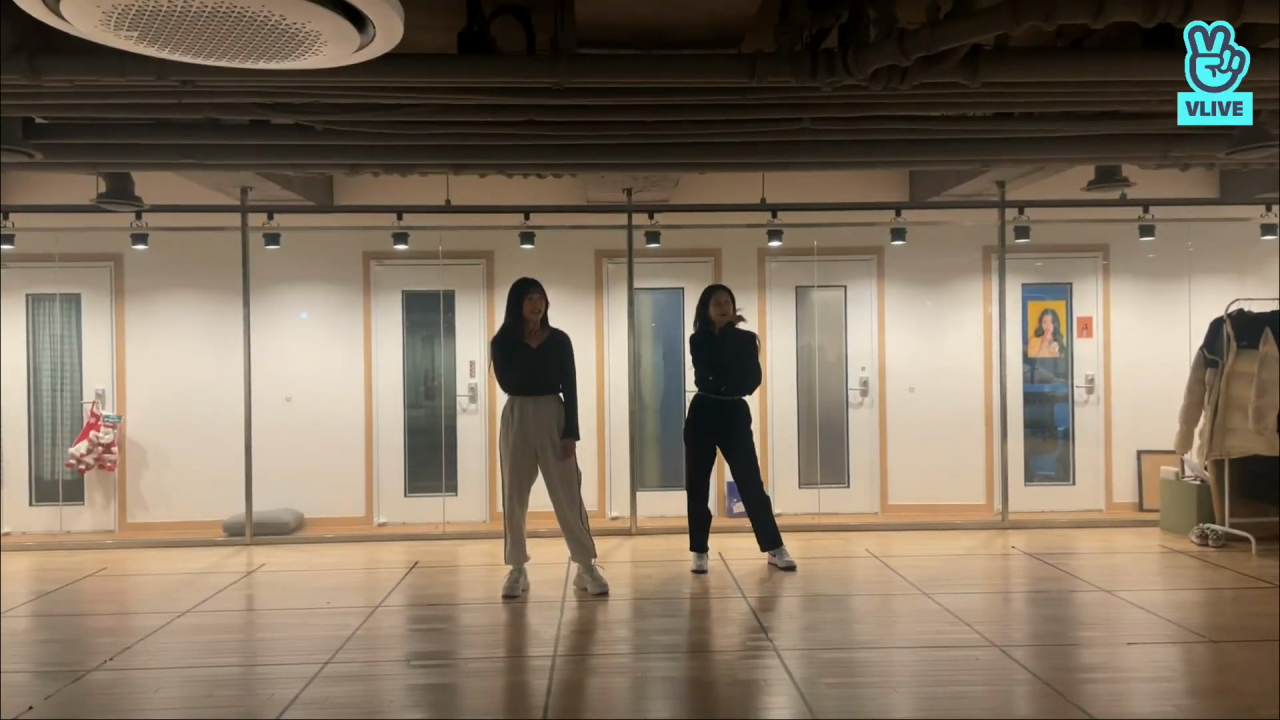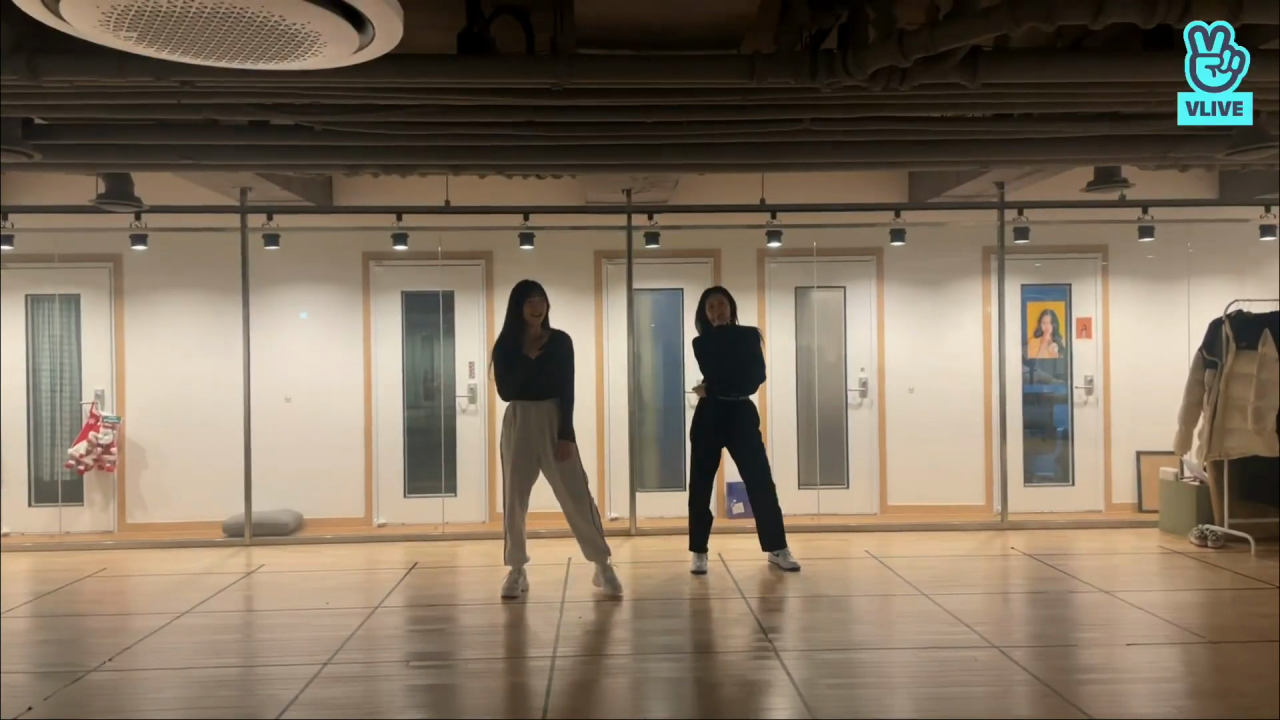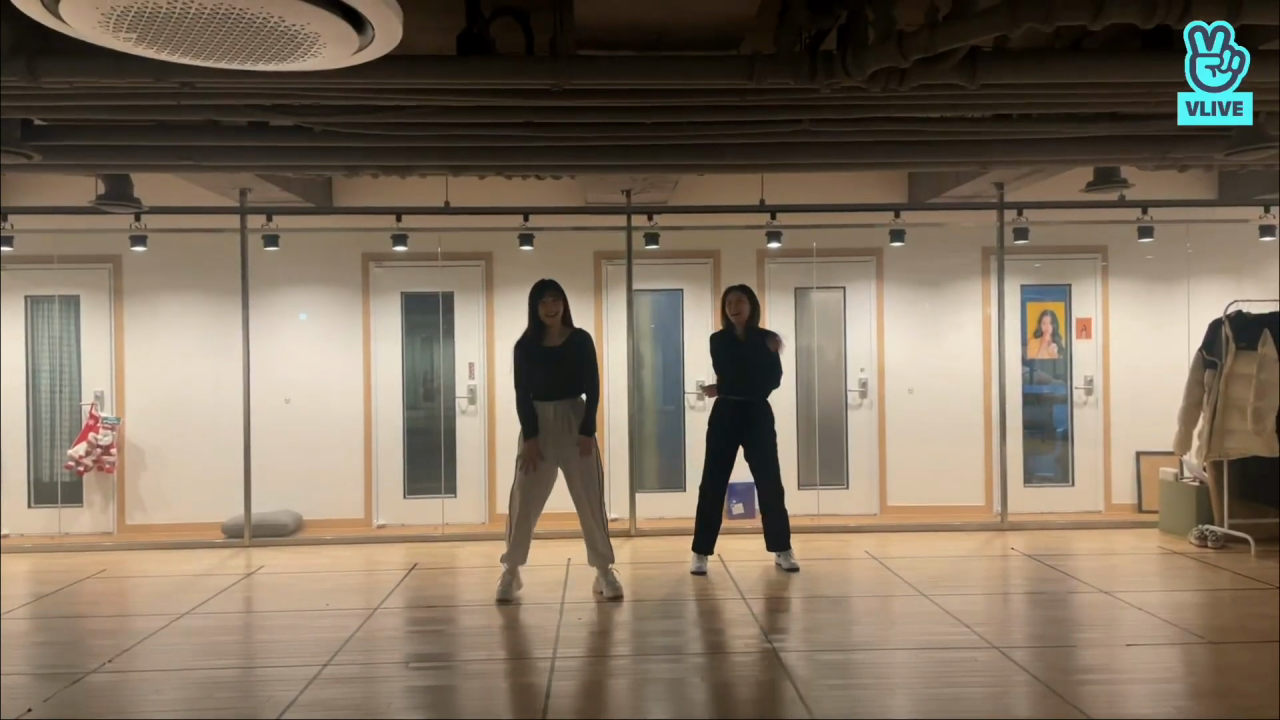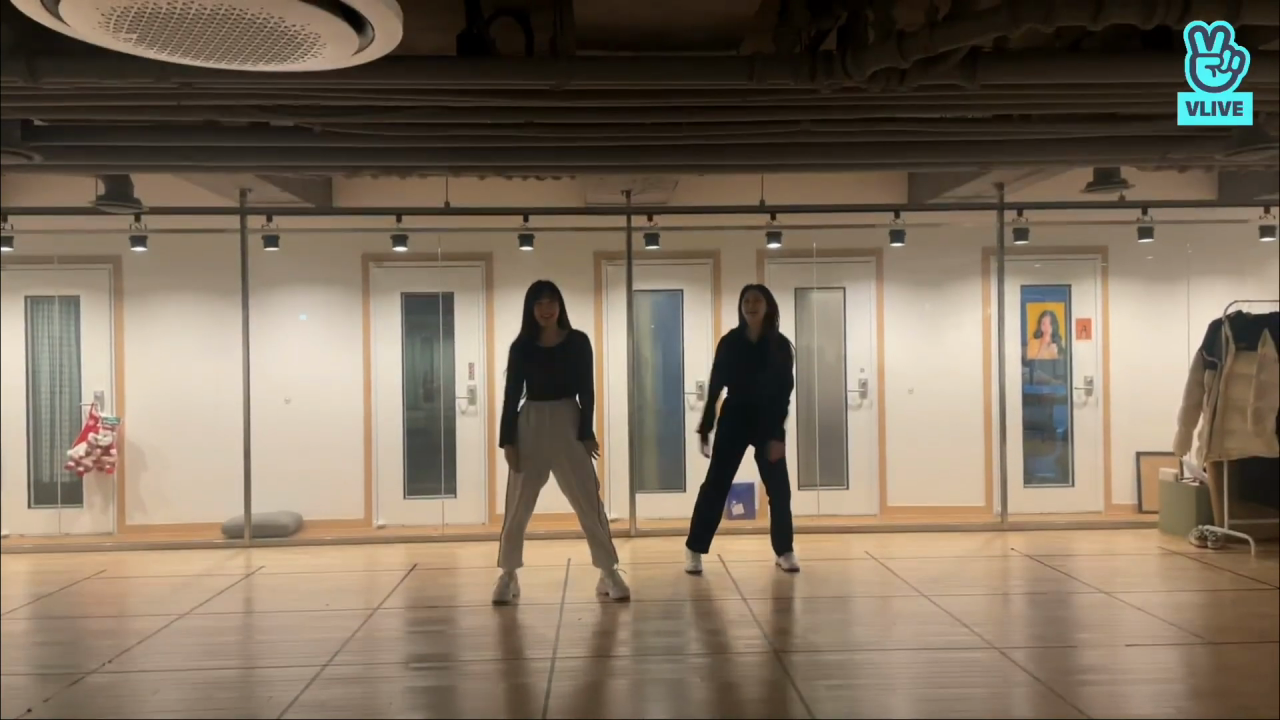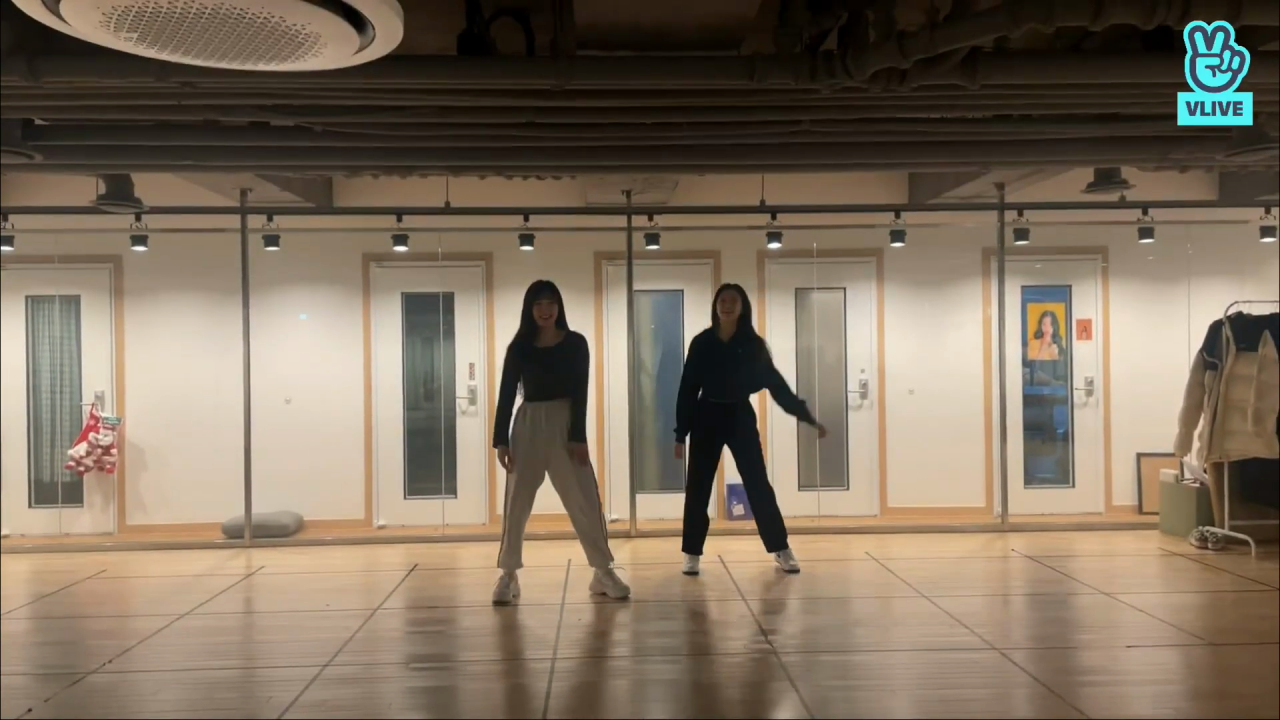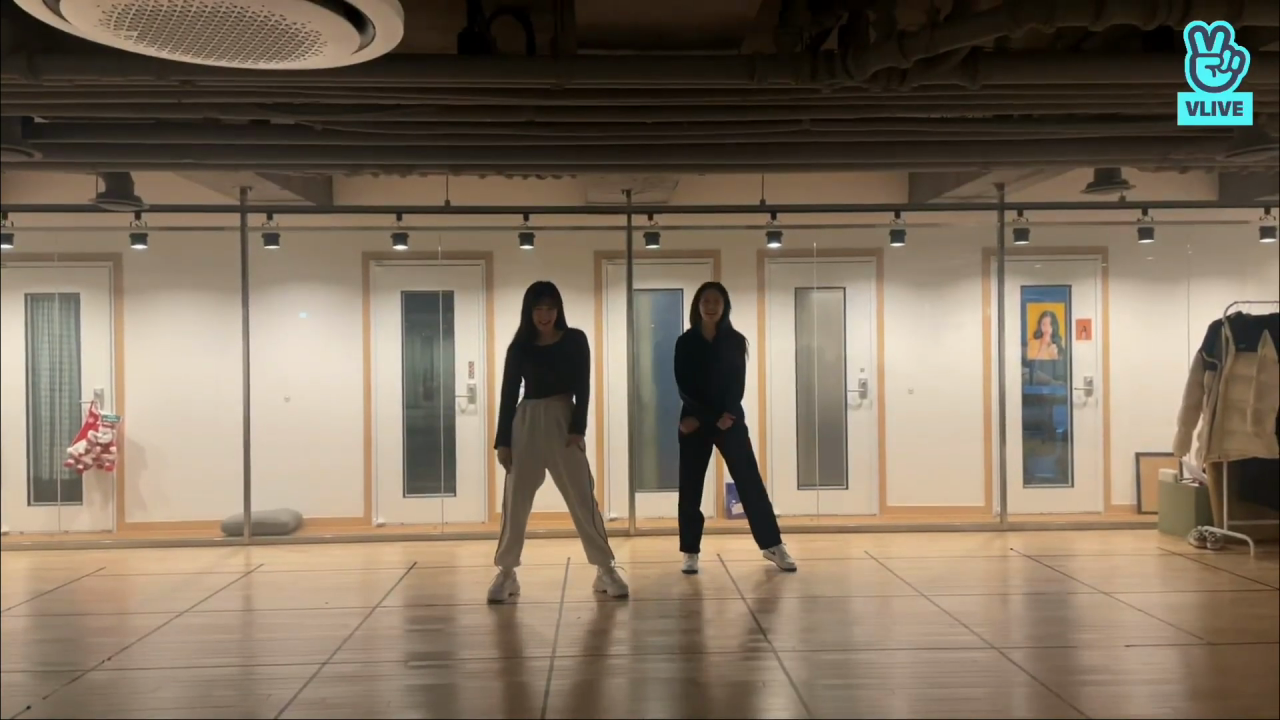
dt=0.4s
person 1, frame 1
left shoulder: (558, 340)
right shoulder: (504, 341)
left elbow: (569, 388)
right elbow: (507, 382)
left wrist: (571, 432)
right wrist: (528, 347)
left hip: (553, 417)
right hip: (517, 418)
left knee: (567, 494)
right knee: (514, 496)
left ankle: (586, 567)
right ankle: (517, 570)
person 1, frame 2
left shoulder: (560, 341)
right shoulder: (506, 346)
left elbow: (568, 391)
right elbow: (505, 391)
left wrist: (566, 434)
right wrist: (527, 358)
left hip: (554, 420)
right hip: (518, 422)
left knee: (576, 495)
right knee: (515, 498)
left ankle: (603, 566)
right ankle: (516, 570)
person 1, frame 3
left shoulder: (581, 340)
right shoulder: (526, 346)
left elbow: (592, 388)
right elbow: (521, 394)
left wrist: (587, 429)
right wrist: (529, 436)
left hip: (575, 421)
right hip: (539, 424)
left knee: (590, 499)
right knee: (524, 500)
left ankle: (604, 571)
right ankle: (511, 571)
person 1, frame 4
left shoulder: (578, 342)
right shoulder: (521, 347)
left elbow: (586, 389)
right elbow: (512, 394)
left wrist: (588, 432)
right wrist: (507, 440)
left hip: (569, 422)
right hip: (531, 424)
left knee: (587, 499)
right knee: (518, 502)
left ankle: (609, 572)
right ankle: (508, 574)
person 1, frame 5
left shoulder: (575, 343)
right shoulder: (519, 347)
left elbow: (581, 392)
right elbow: (507, 392)
left wrist: (579, 435)
right wrist: (501, 439)
left hip: (564, 423)
right hip: (528, 424)
left knee: (584, 499)
right knee: (517, 501)
left ankle: (603, 571)
right ankle: (508, 574)
person 1, frame 6
left shoulder: (575, 340)
right shoulder: (519, 346)
left elbow: (583, 386)
right elbow: (509, 393)
left wrist: (578, 427)
right wrist: (502, 439)
left hip: (563, 423)
right hip: (525, 423)
left knee: (581, 497)
right knee: (516, 501)
left ankle: (606, 569)
right ankle: (506, 572)
person 2, frame 1
left shoulder: (746, 339)
right shoulder: (700, 339)
left elbow: (752, 380)
right elbow: (710, 369)
left wrist: (722, 383)
right wrist: (726, 331)
left hip: (735, 413)
right hip: (703, 413)
left knee: (751, 482)
right knee: (697, 484)
left ankle: (775, 548)
right ankle: (699, 552)
person 2, frame 2
left shoulder: (749, 336)
right shoulder: (702, 343)
left elbow: (757, 376)
right elbow: (715, 373)
left wrist: (713, 388)
right wrist: (719, 335)
left hip: (742, 413)
right hip: (710, 415)
left knee: (761, 481)
right knee: (700, 485)
left ankle: (778, 549)
right ankle: (699, 552)
person 2, frame 3
left shoulder: (767, 339)
right shoulder: (719, 341)
left elbow: (772, 379)
right elbow: (730, 376)
left wrist: (728, 388)
right wrist: (766, 352)
left hip: (758, 415)
right hip: (725, 416)
left knee: (770, 485)
right knee: (712, 486)
left ankle: (783, 551)
right ankle: (701, 553)
person 2, frame 4
left shoulder: (780, 345)
right shoulder: (730, 342)
left elbow: (783, 391)
right elbow: (715, 387)
left wrist: (778, 436)
right wrist: (705, 431)
left hip: (767, 417)
right hip: (734, 416)
left knee: (779, 488)
right knee: (715, 485)
left ankle: (784, 552)
right ankle: (695, 552)
person 2, frame 5
left shoulder: (753, 344)
right shoulder: (701, 343)
left elbow: (775, 383)
right elbow: (687, 389)
left wrist: (807, 417)
right wrist: (681, 433)
left hip: (740, 416)
right hip: (706, 418)
left knee: (758, 485)
right knee: (697, 488)
left ankle: (782, 551)
right ankle: (692, 554)
person 2, frame 6
left shoulder: (735, 341)
right shoulder: (686, 342)
left elbow: (736, 384)
right elbow: (684, 386)
left wrist: (727, 415)
right wrist: (713, 415)
left hip: (730, 417)
right hip: (696, 418)
left knee: (750, 481)
right knee: (690, 487)
left ankle: (773, 546)
right ankle: (690, 552)
